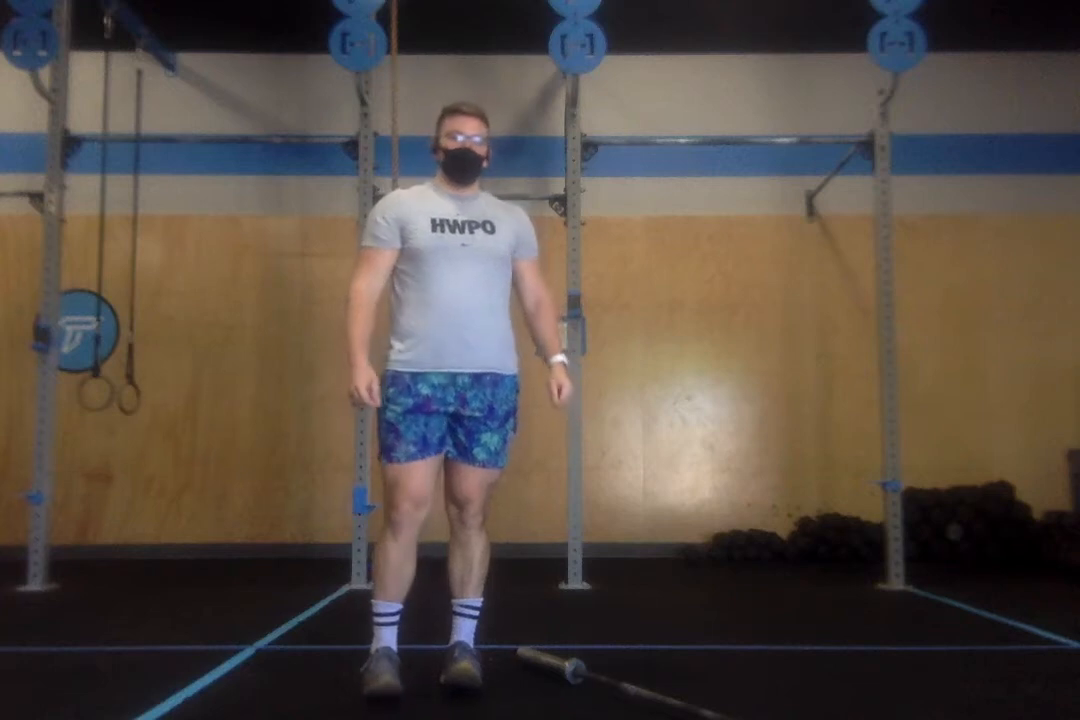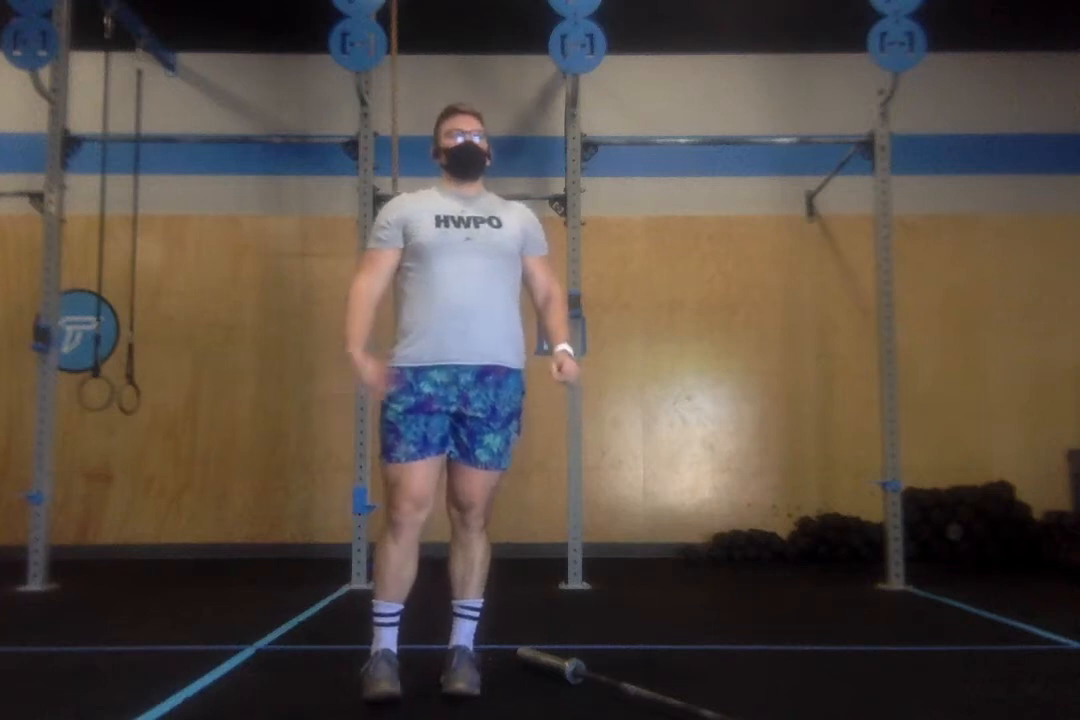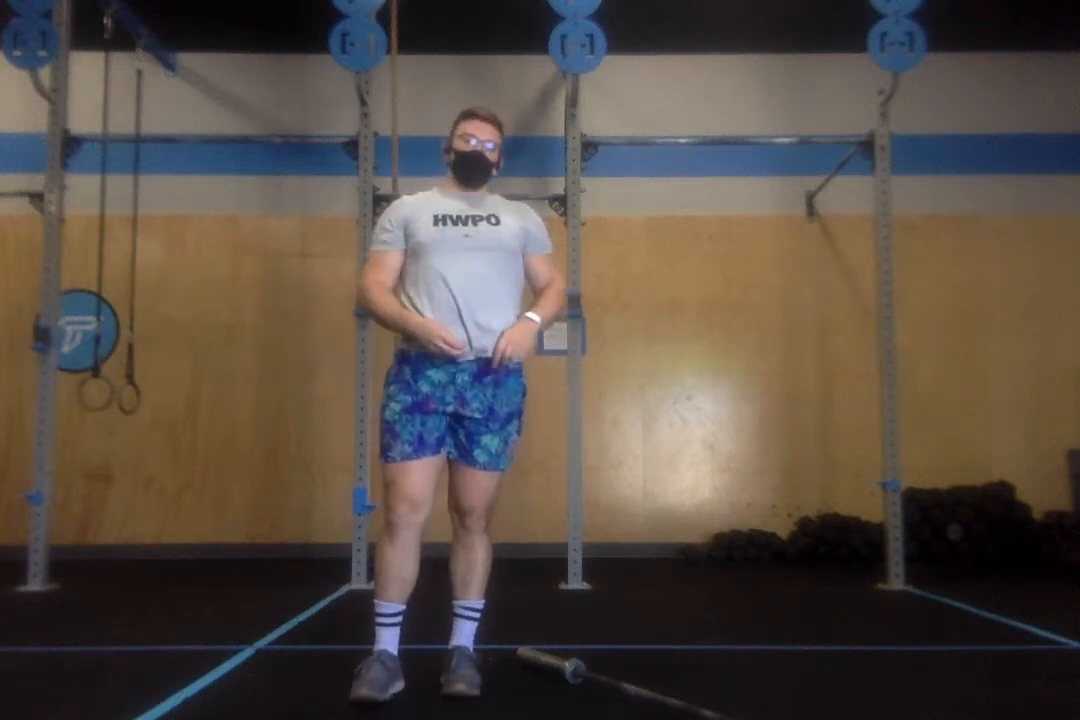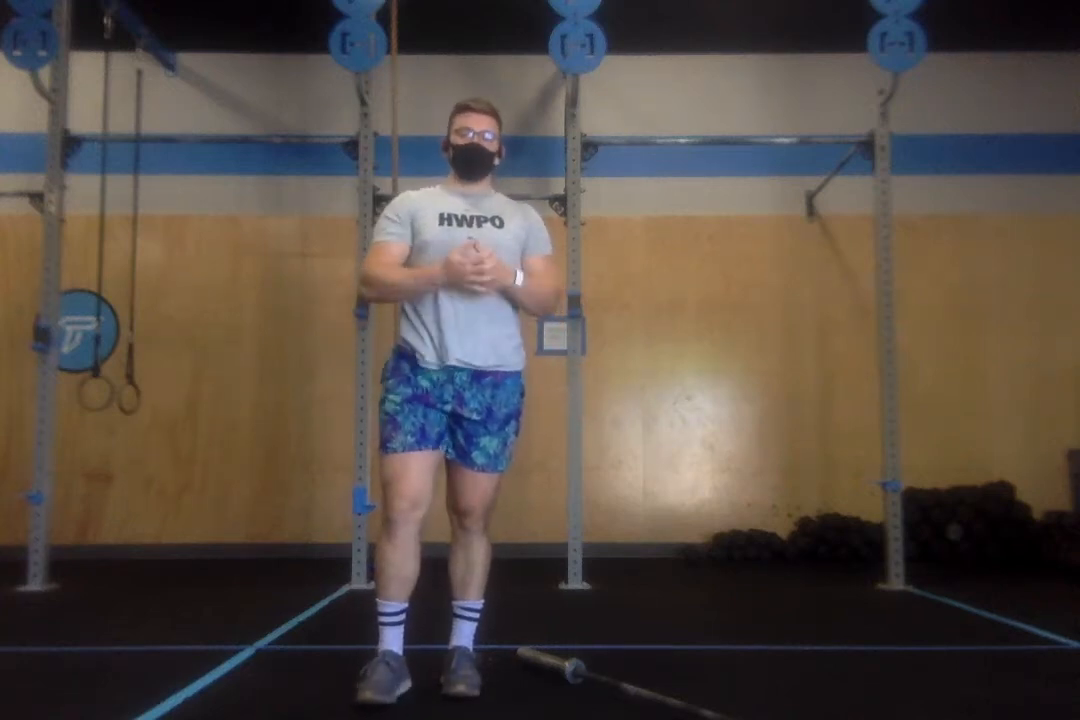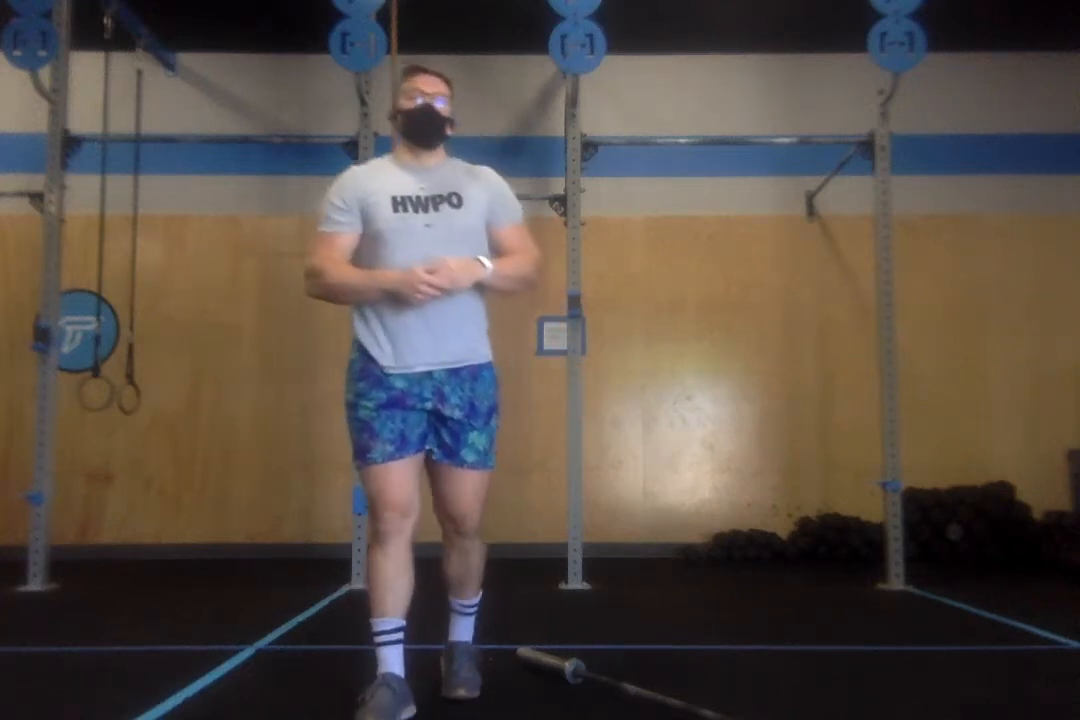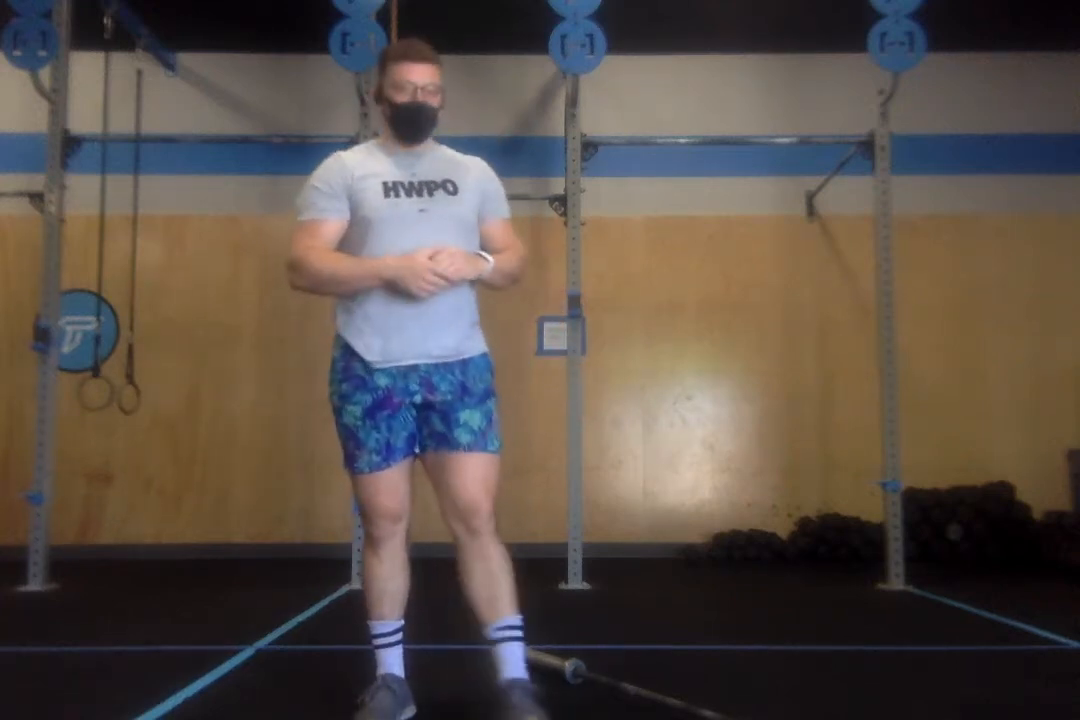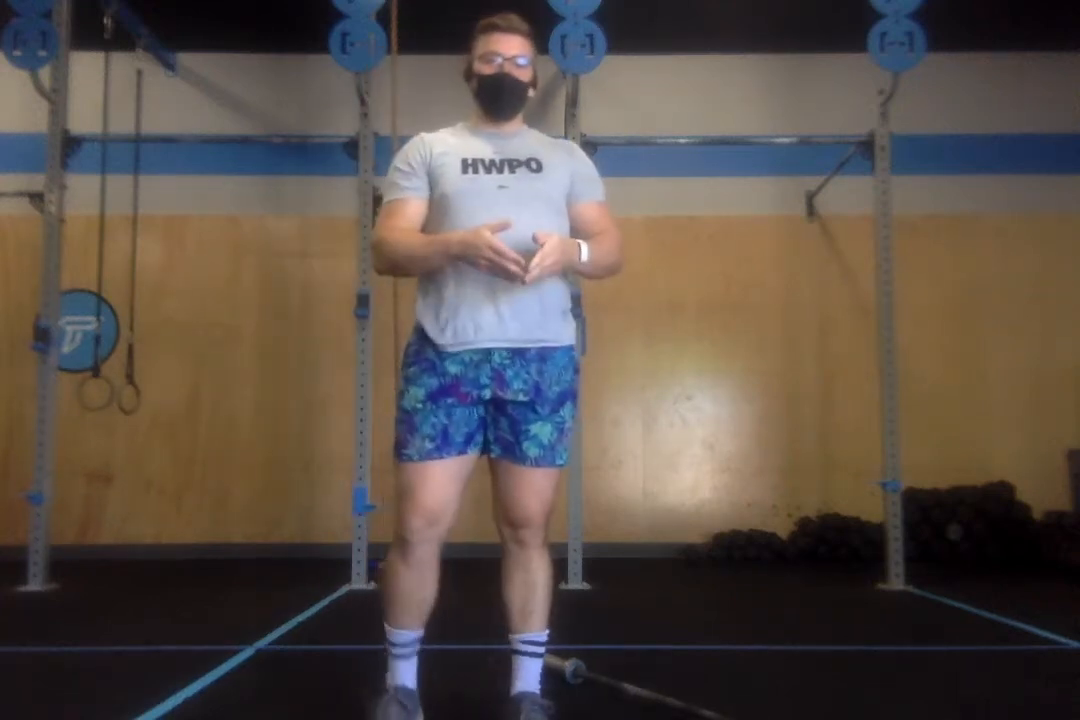
dt=0.7s
person 1, frame 1
left shoulder: (512, 218)
right shoulder: (399, 207)
left elbow: (536, 296)
right elbow: (366, 288)
left wrist: (556, 360)
right wrist: (359, 360)
left hip: (492, 381)
right hip: (415, 378)
left knee: (470, 513)
right knee: (406, 511)
left ankle: (463, 643)
right ankle: (383, 648)
person 1, frame 2
left shoulder: (519, 217)
right shoulder: (403, 210)
left elbow: (547, 290)
right elbow: (368, 285)
left wrist: (562, 345)
right wrist: (358, 349)
left hip: (495, 379)
right hip: (417, 377)
left knee: (471, 515)
right knee: (406, 511)
left ankle: (462, 648)
right ankle: (383, 650)
person 1, frame 3
left shoulder: (521, 217)
right shoulder: (406, 210)
left elbow: (553, 286)
right elbow: (373, 288)
left wrist: (531, 322)
right wrist: (419, 326)
left hip: (495, 377)
right hip: (420, 372)
left knee: (473, 515)
right knee: (405, 511)
left ankle: (462, 648)
right ankle: (384, 653)
person 1, frame 4
left shoulder: (524, 218)
right shoulder: (409, 206)
left elbow: (549, 298)
right elbow: (372, 281)
left wrist: (507, 276)
right wrist: (442, 271)
left hip: (494, 381)
right hip: (418, 373)
left knee: (472, 517)
right knee: (403, 507)
left ankle: (461, 648)
right ankle: (390, 653)
person 1, frame 5
left shoulder: (485, 183)
right shoulder: (358, 184)
left elbow: (527, 266)
right elbow: (319, 275)
left wrist: (476, 268)
right wrist: (392, 279)
left hip: (467, 373)
right hip: (384, 376)
left knee: (463, 520)
right knee: (392, 519)
left ankle: (460, 639)
person 1, frame 6
left shoulder: (474, 173)
right shoulder: (342, 171)
left elbow: (515, 260)
right elbow: (304, 267)
left wrist: (478, 263)
right wrist: (390, 267)
left hip: (461, 367)
right hip: (370, 372)
left knee: (475, 518)
right knee: (384, 523)
person 1, frame 7
left shoulder: (567, 158)
right shoulder: (426, 151)
left elbow: (611, 249)
right elbow: (386, 250)
left wrist: (571, 250)
right wrist: (459, 243)
left hip: (542, 360)
right hip: (444, 358)
left knee: (526, 528)
right knee: (420, 524)
